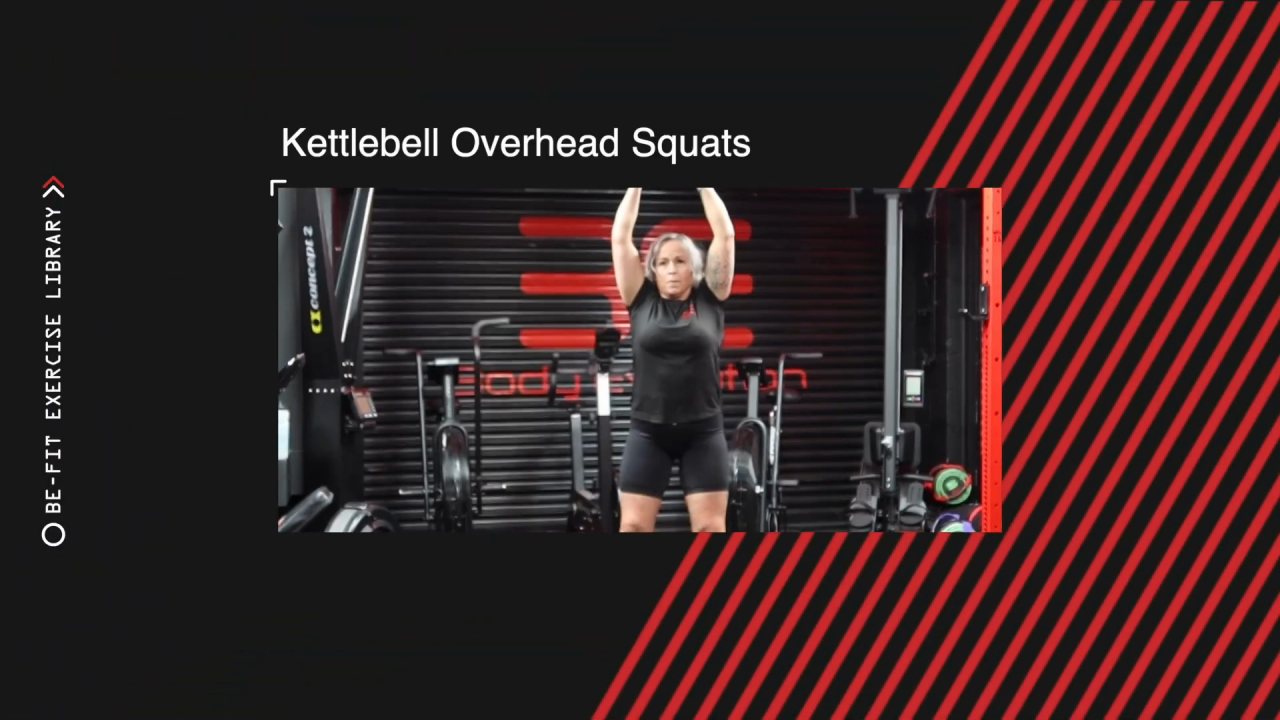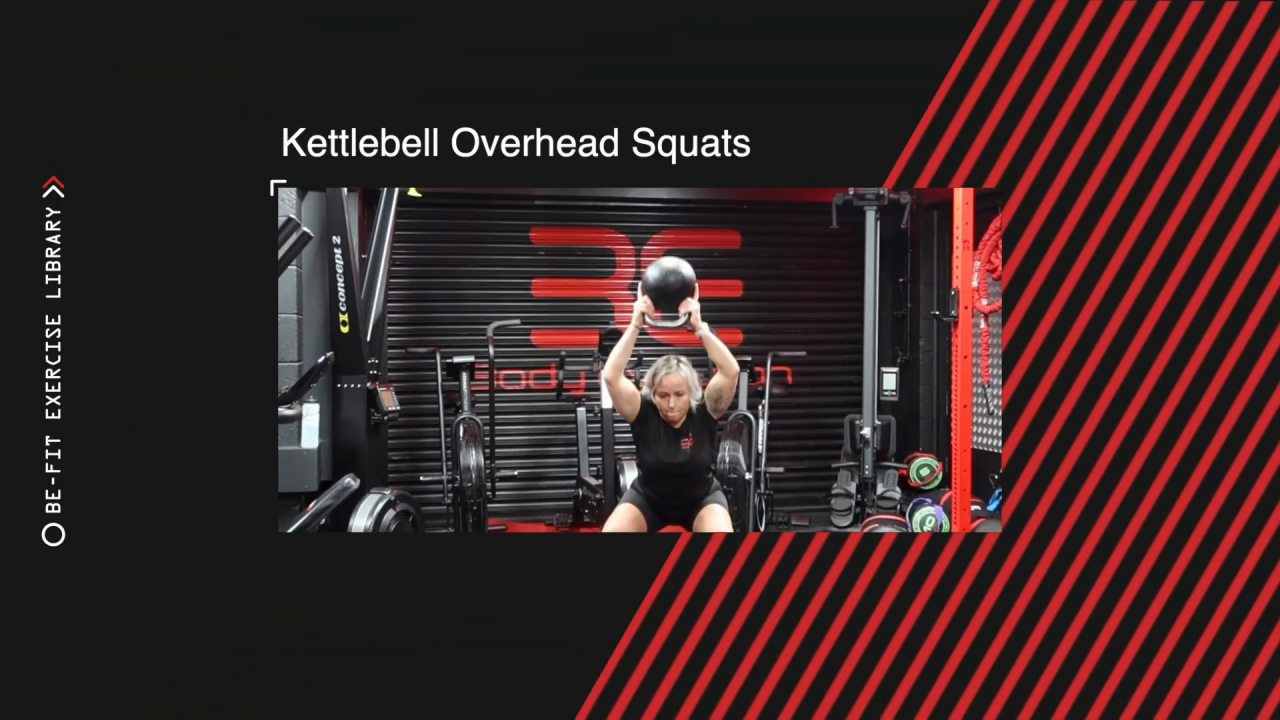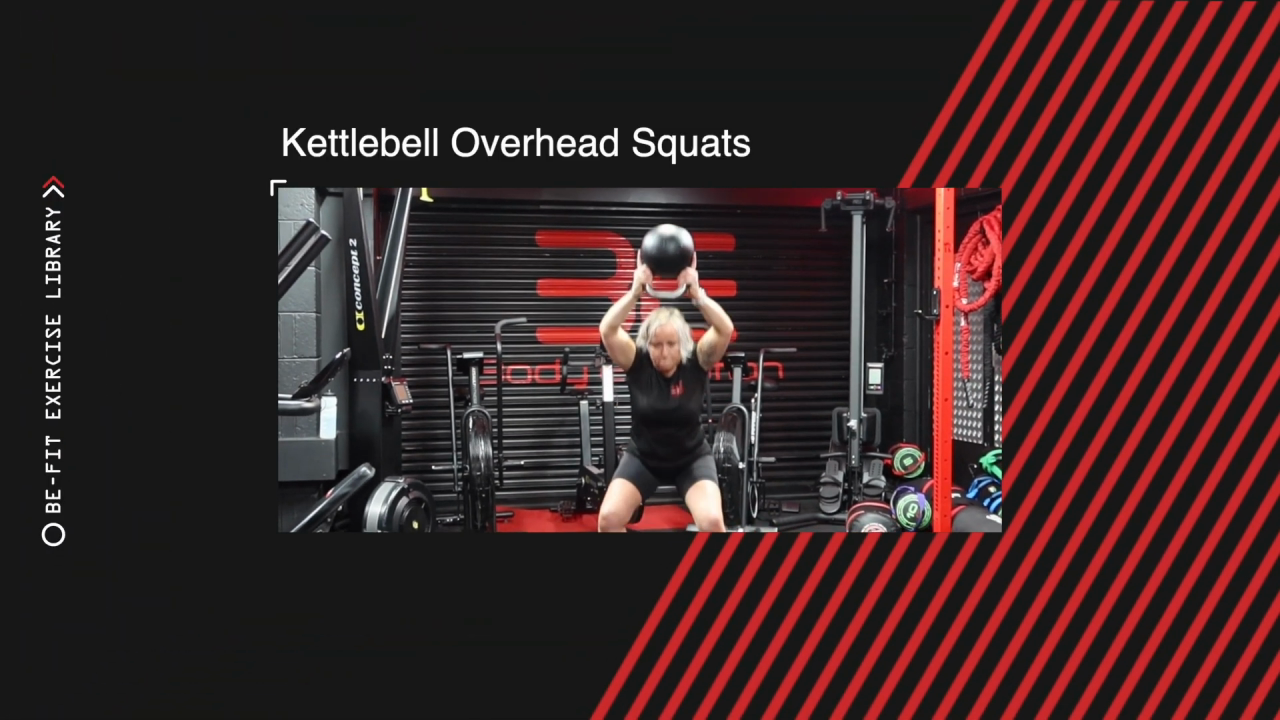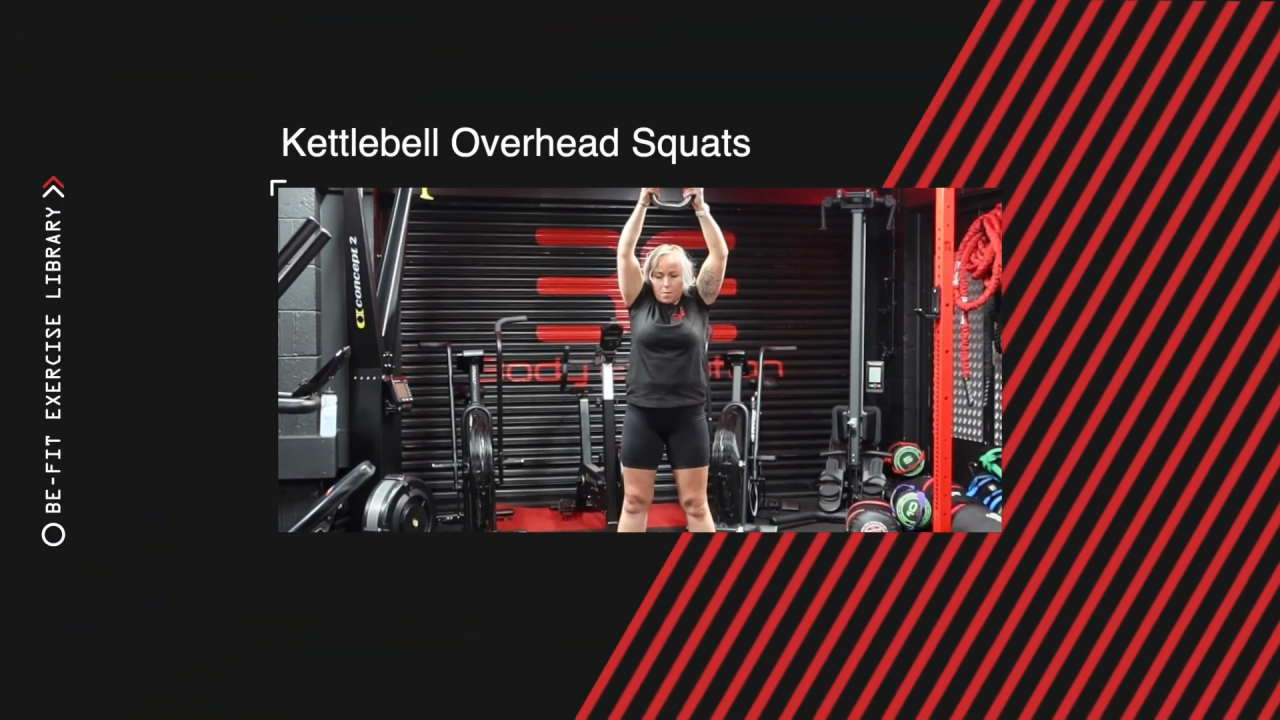
dt=1s
person 1, frame 1
left shoulder: (709, 299)
right shoulder: (642, 300)
left elbow: (725, 235)
right elbow: (620, 238)
left wrist: (705, 188)
right wrist: (636, 187)
left hip: (702, 431)
right hip: (649, 431)
left knee: (710, 530)
right knee: (634, 526)
person 1, frame 2
left shoulder: (705, 411)
right shoulder: (642, 412)
left elbow: (730, 371)
right elbow: (611, 376)
left wrist: (699, 327)
right wrist: (636, 324)
left hip: (700, 499)
right hip: (649, 499)
right knee: (612, 533)
person 1, frame 3
left shoulder: (696, 363)
right shoulder: (637, 362)
left elbow: (726, 329)
right elbow: (607, 331)
left wrist: (697, 293)
right wrist: (635, 292)
left hip: (691, 459)
right hip: (643, 458)
left knee: (711, 521)
right knee: (609, 517)
person 1, frame 4
left shoulder: (698, 303)
right shoulder: (640, 303)
left elbow: (719, 254)
right elbow: (624, 252)
left wrist: (700, 207)
right wrist: (643, 203)
left hip: (687, 416)
right hip: (642, 414)
left knee: (695, 504)
right knee: (634, 502)
